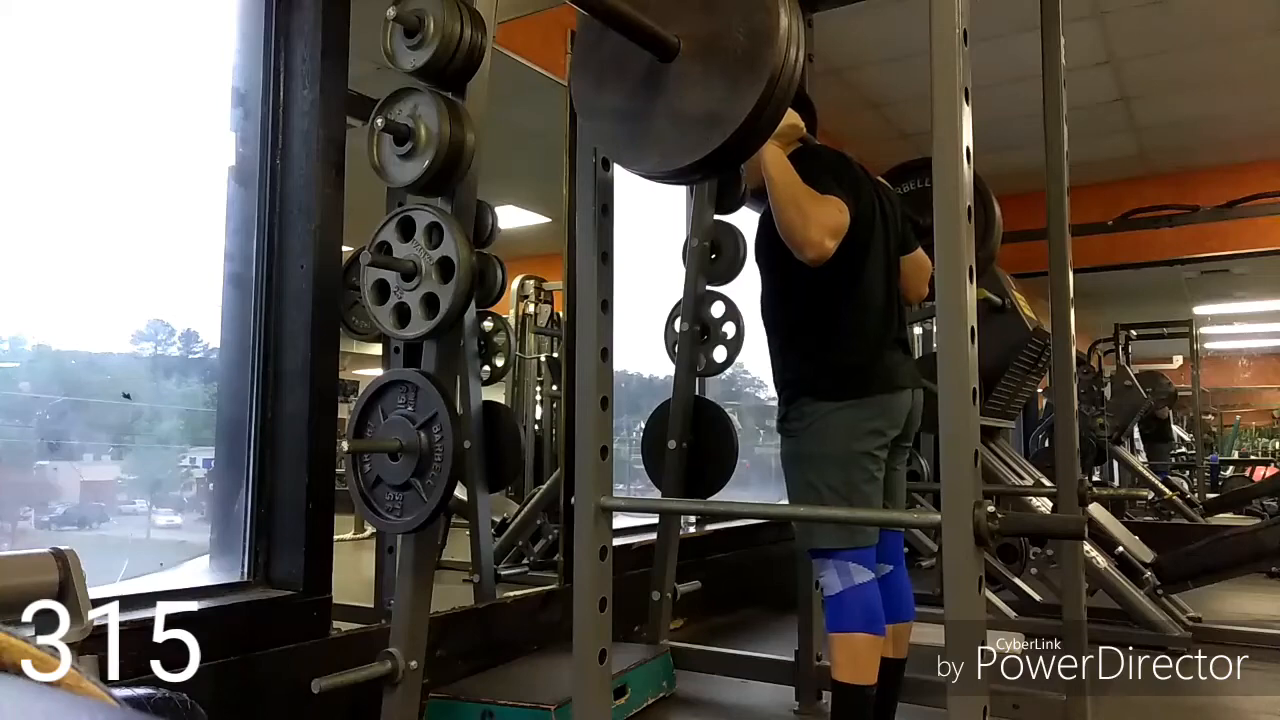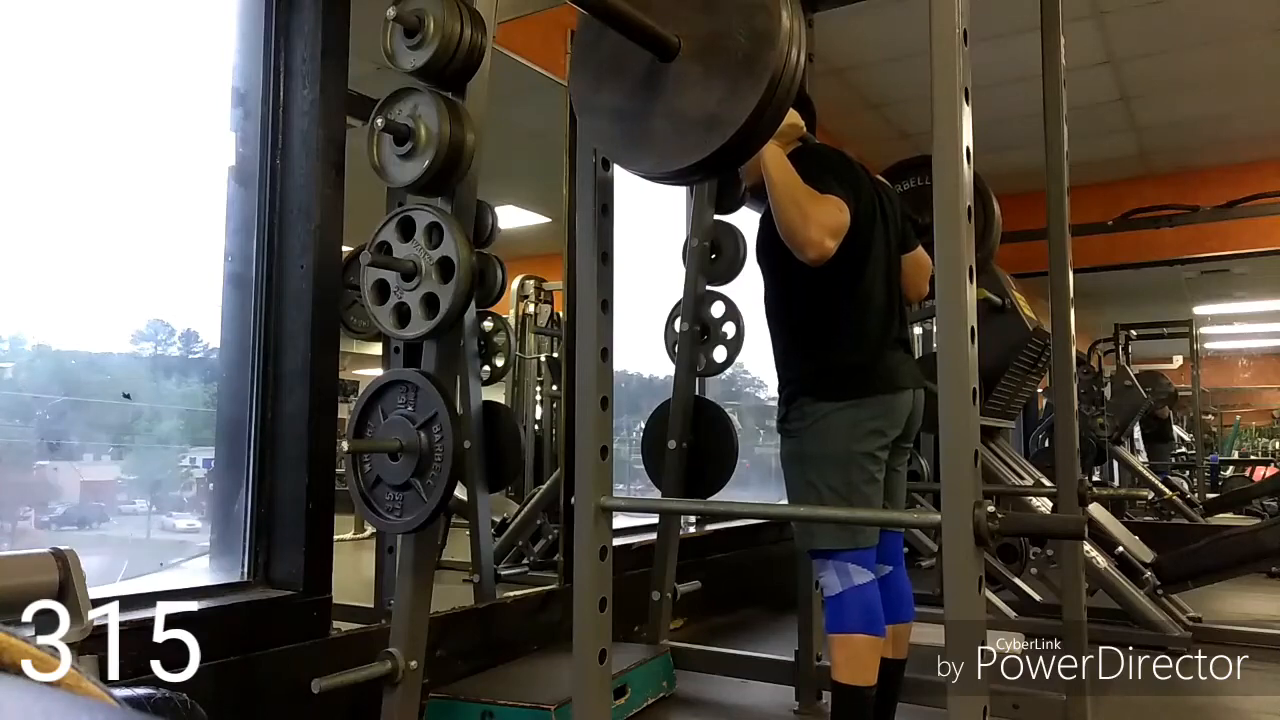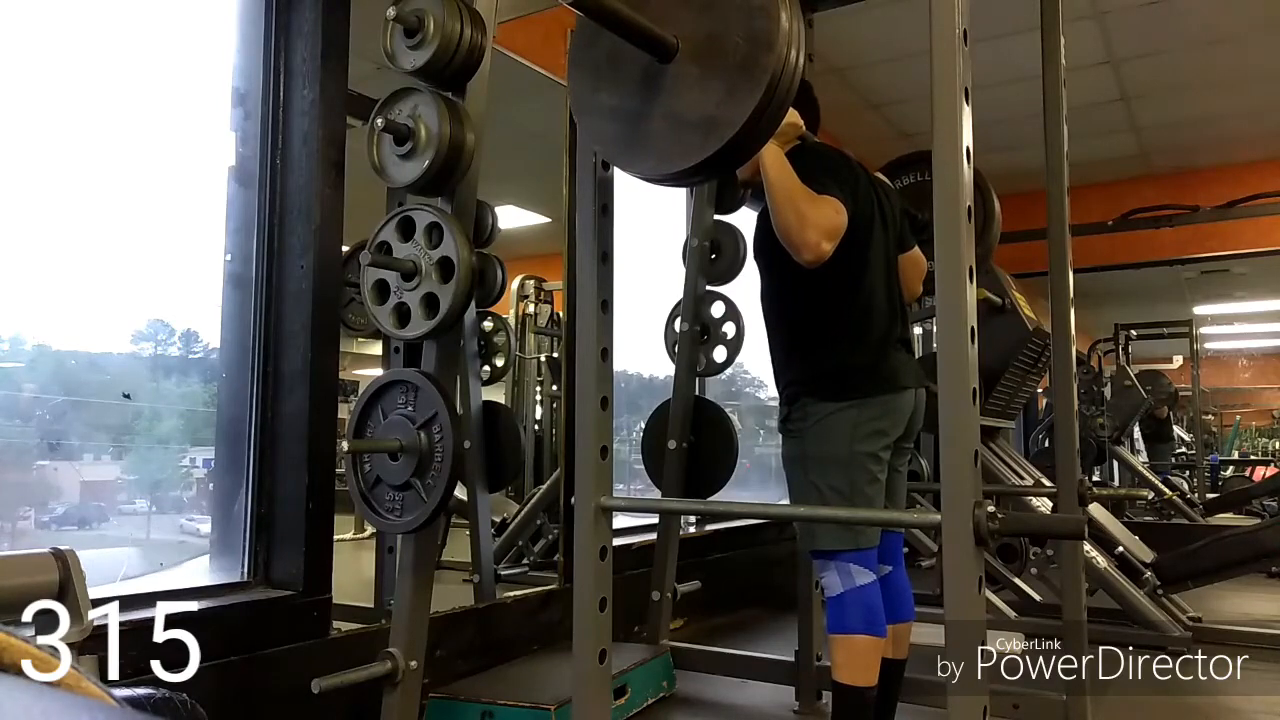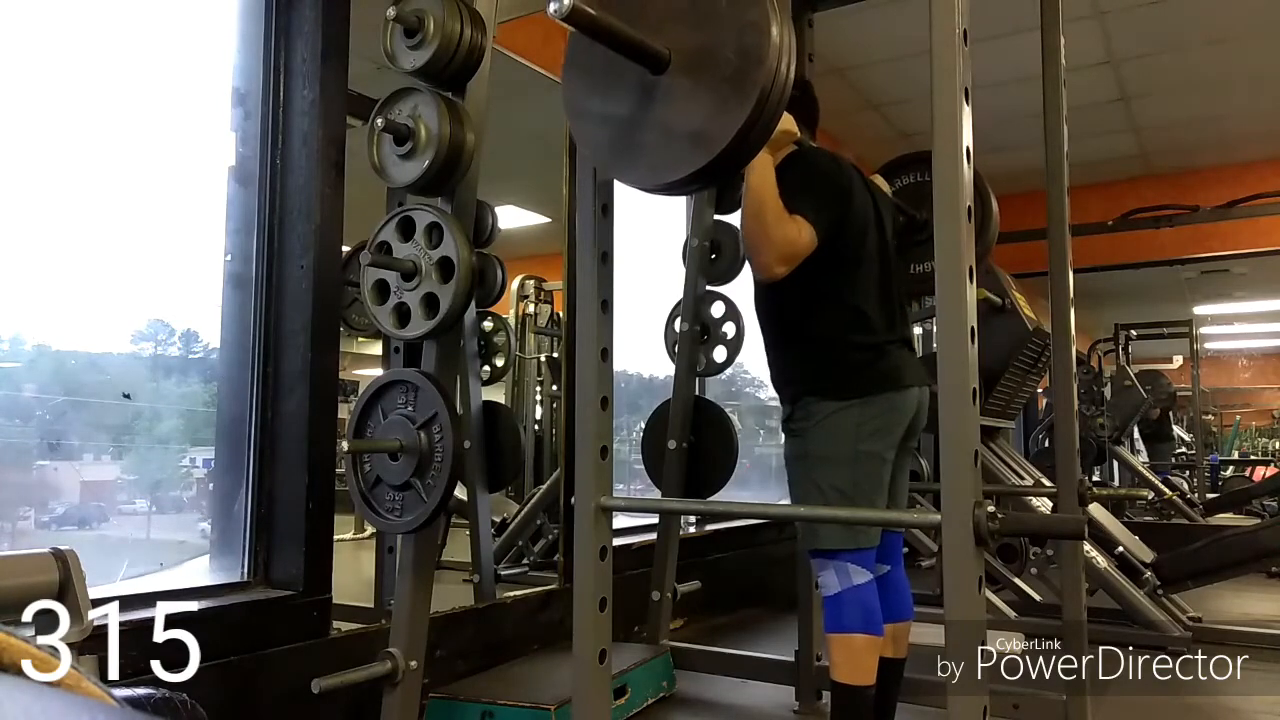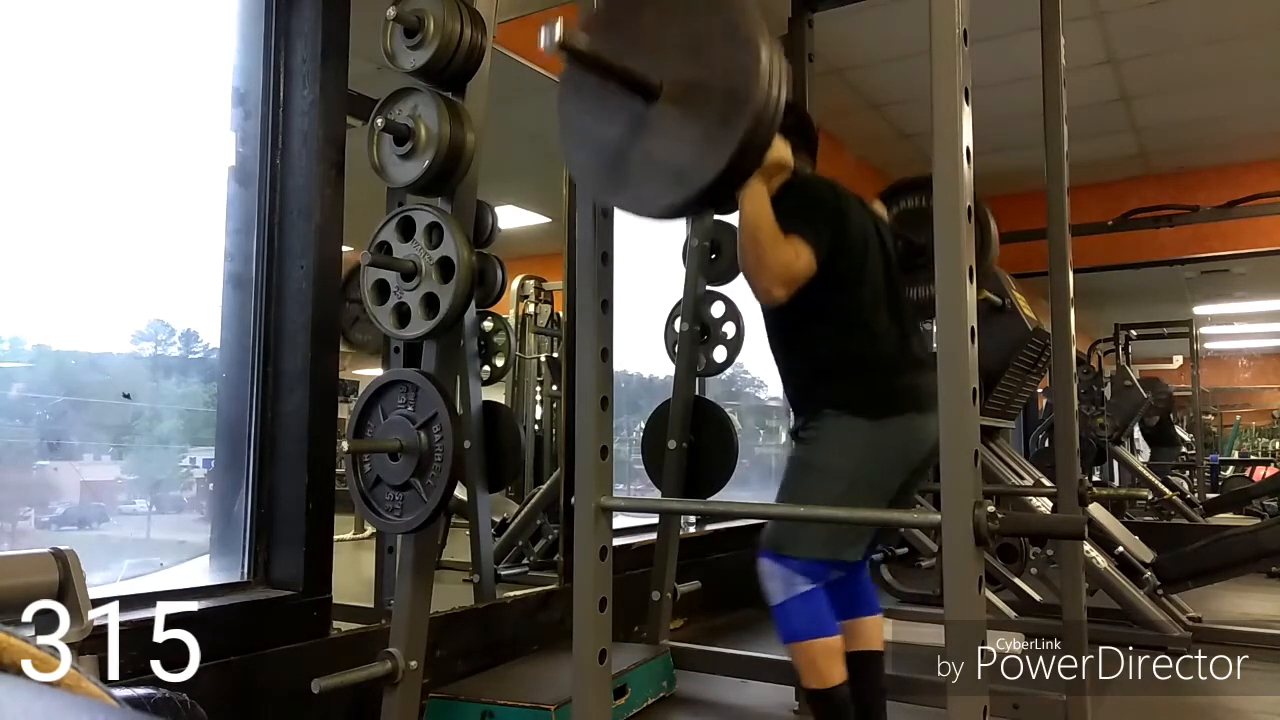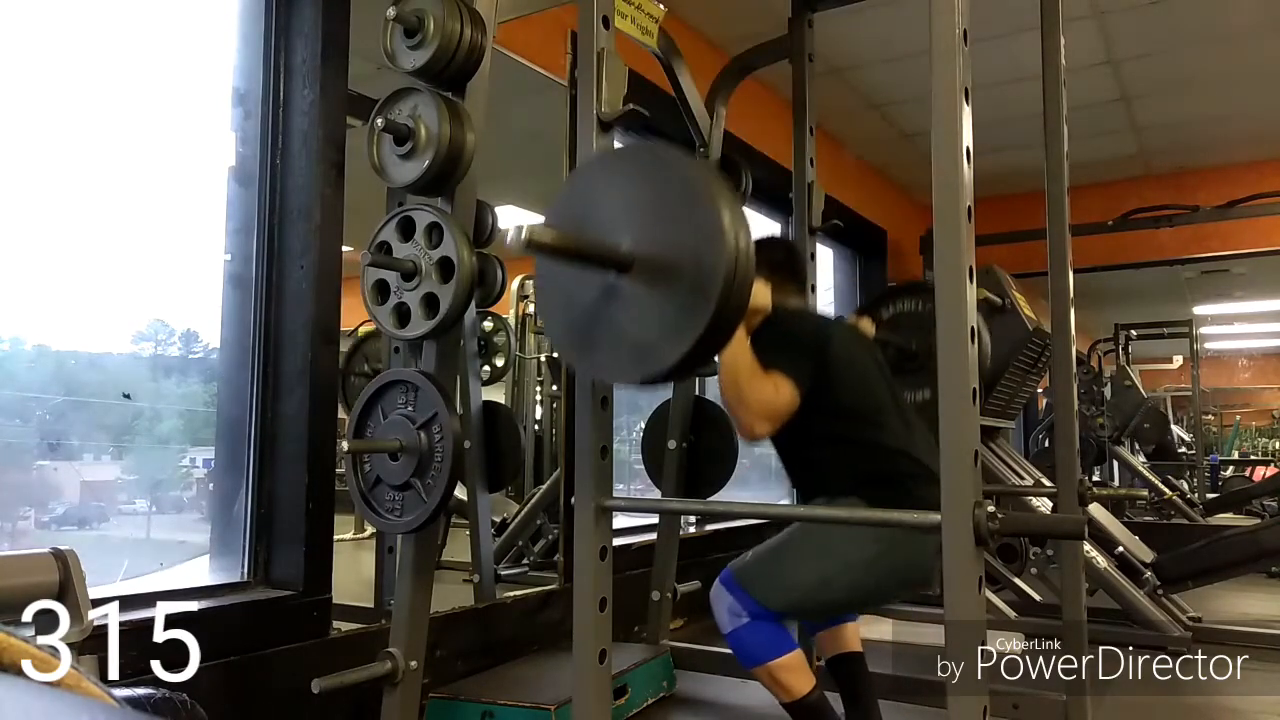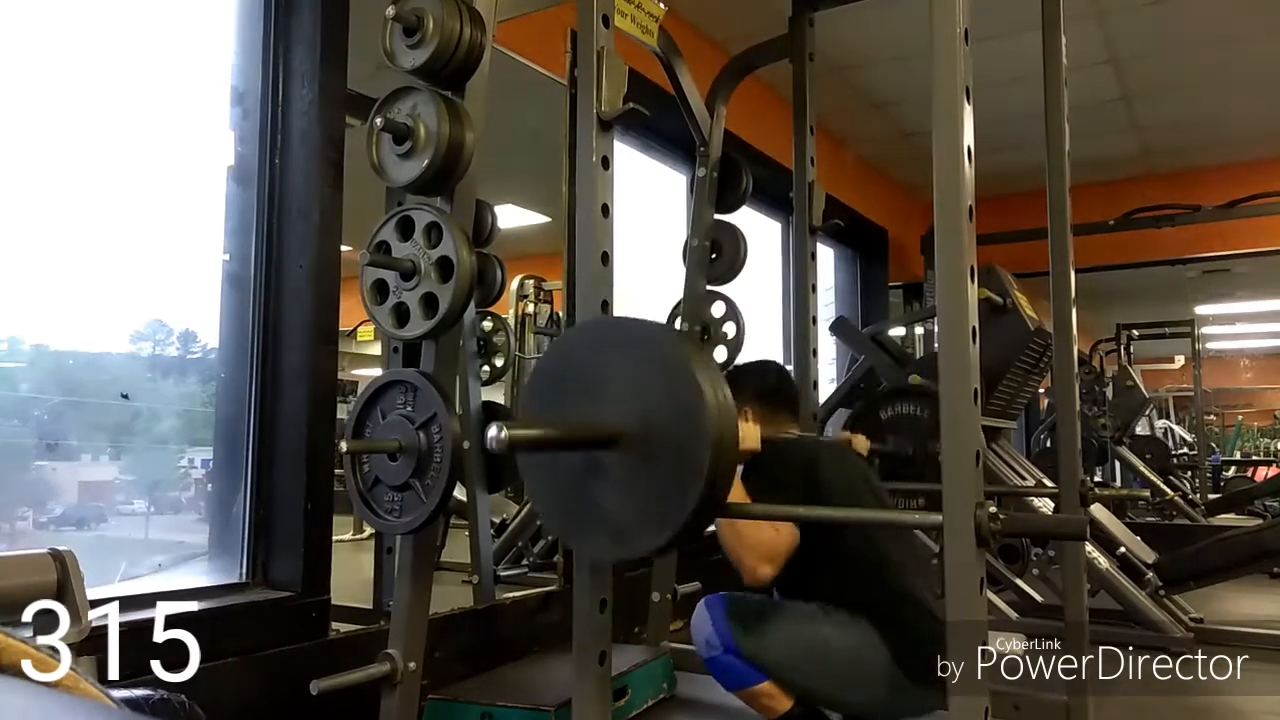
dt=0.7s
person 1, frame 1
left shoulder: (813, 165)
right shoulder: (860, 182)
left elbow: (816, 239)
right elbow: (917, 283)
left wrist: (766, 148)
left hip: (839, 397)
right hip: (887, 389)
left knee: (844, 567)
right knee: (879, 559)
person 1, frame 2
left shoulder: (814, 164)
right shoulder: (862, 182)
left elbow: (816, 239)
right elbow: (917, 281)
left wrist: (768, 148)
left hip: (840, 395)
right hip: (889, 388)
left knee: (845, 566)
right knee: (881, 560)
person 1, frame 3
left shoulder: (812, 164)
right shoulder: (860, 179)
left elbow: (813, 240)
right elbow: (913, 279)
left wrist: (768, 148)
left hip: (841, 395)
right hip: (890, 387)
left knee: (845, 566)
right knee: (880, 560)
person 1, frame 4
left shoulder: (805, 171)
right shoulder: (849, 178)
left elbow: (772, 257)
left wrist: (758, 153)
left hip: (845, 393)
right hip: (892, 385)
left knee: (843, 564)
right knee: (879, 559)
person 1, frame 5
left shoulder: (801, 195)
right shoulder: (845, 203)
left elbow: (774, 280)
left wrist: (752, 178)
left hip: (865, 413)
right hip: (910, 407)
left knee: (789, 568)
right knee: (838, 562)
person 1, frame 6
left shoulder: (784, 330)
right shoulder: (835, 332)
left elbow: (756, 417)
left hip: (892, 517)
right hip: (926, 514)
left knee: (738, 598)
right knee: (810, 583)
person 1, frame 7
left shoulder: (776, 461)
right shoulder: (834, 454)
left elbow: (759, 563)
left hip: (901, 659)
right hip: (925, 645)
left knee: (714, 624)
right knee: (790, 604)
